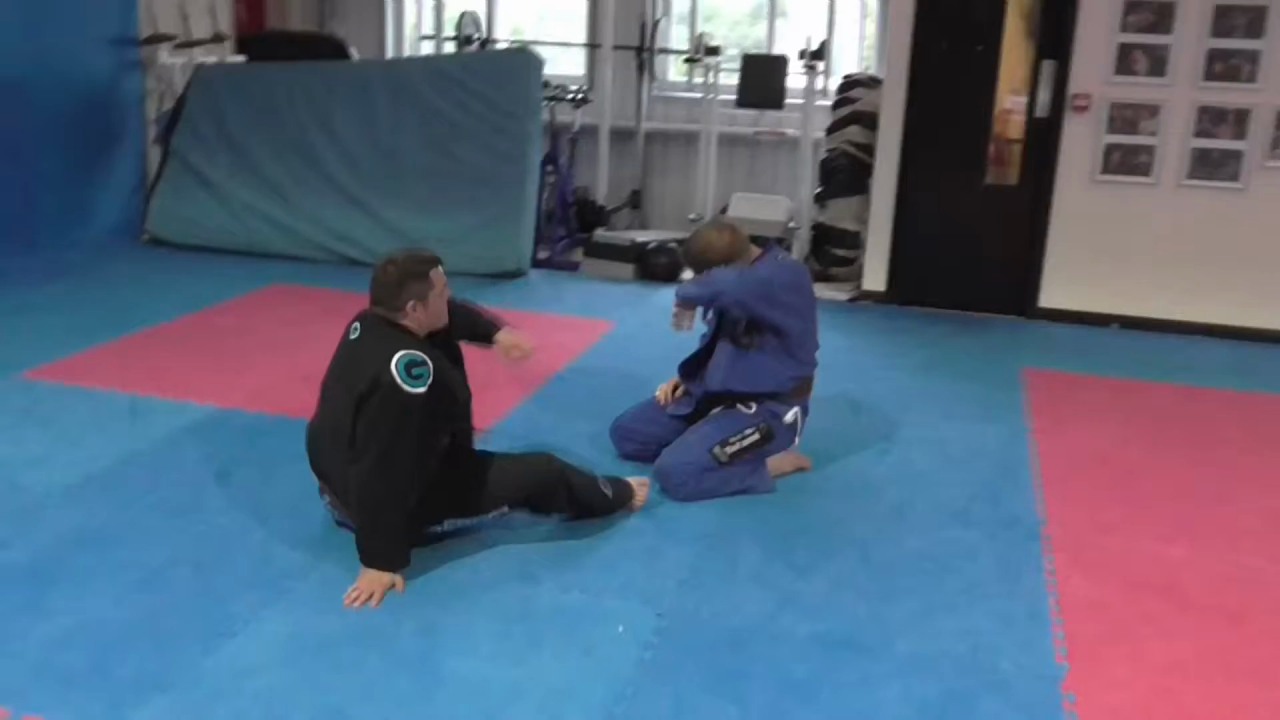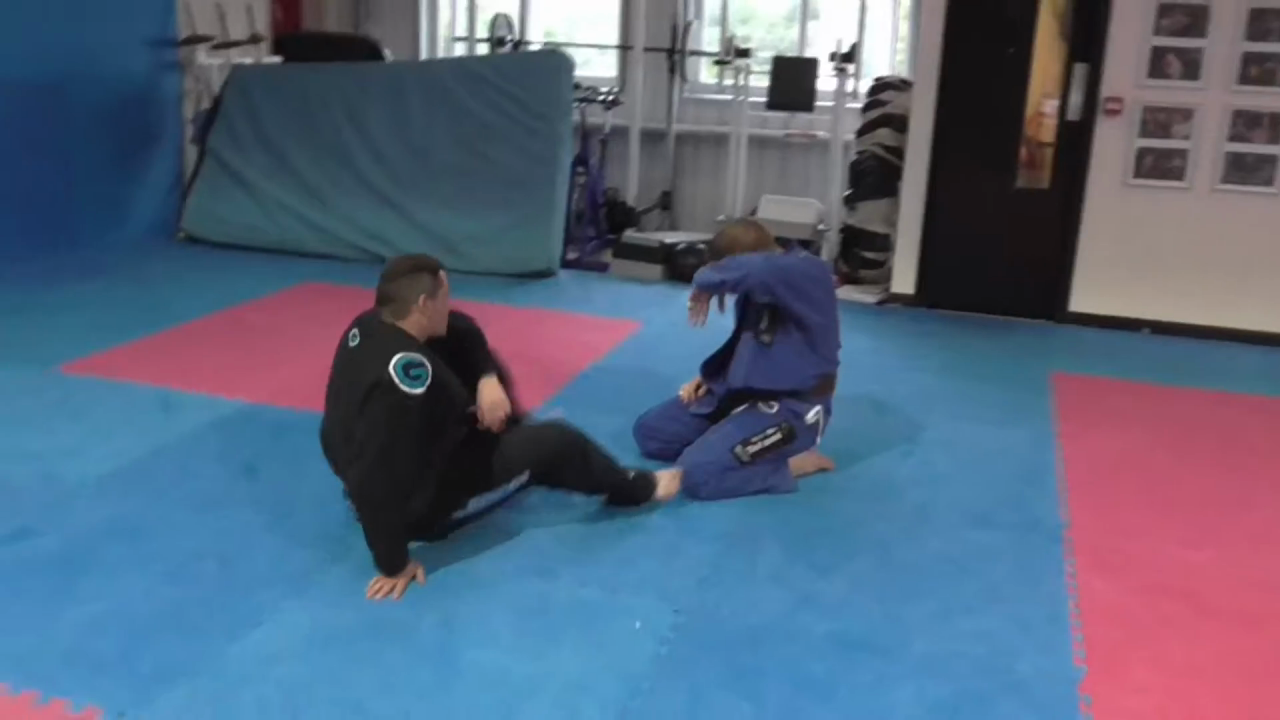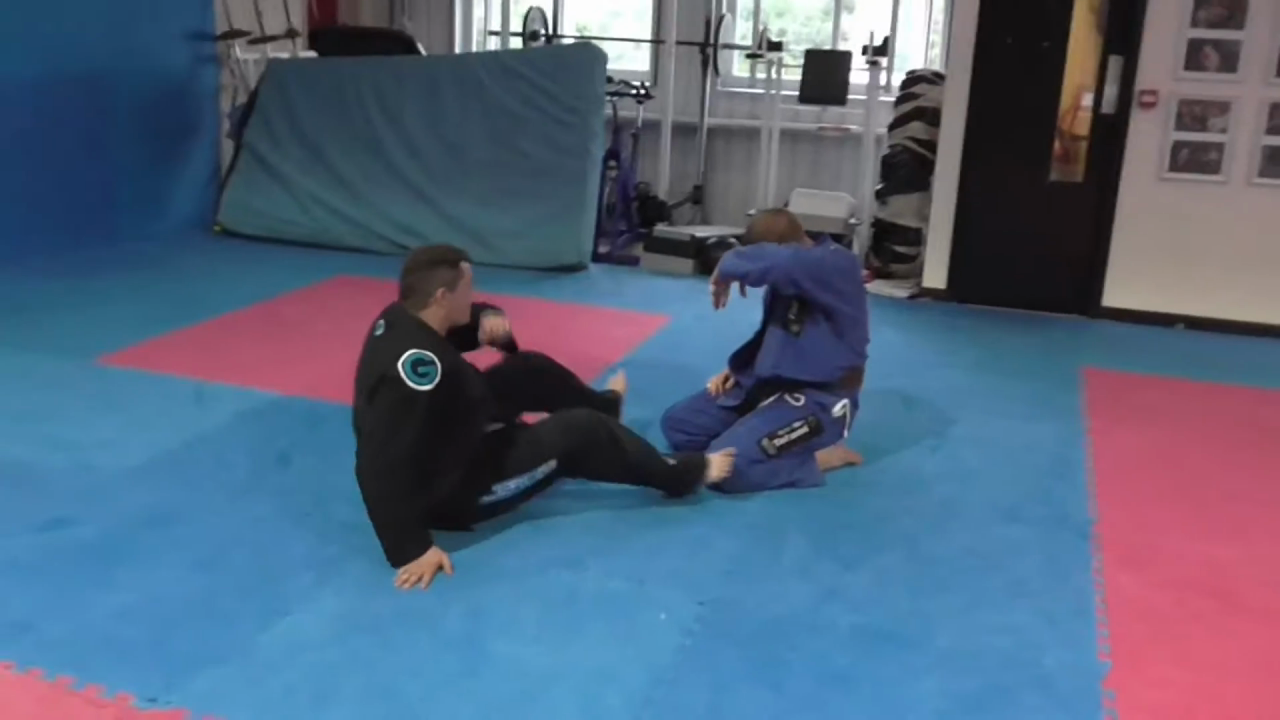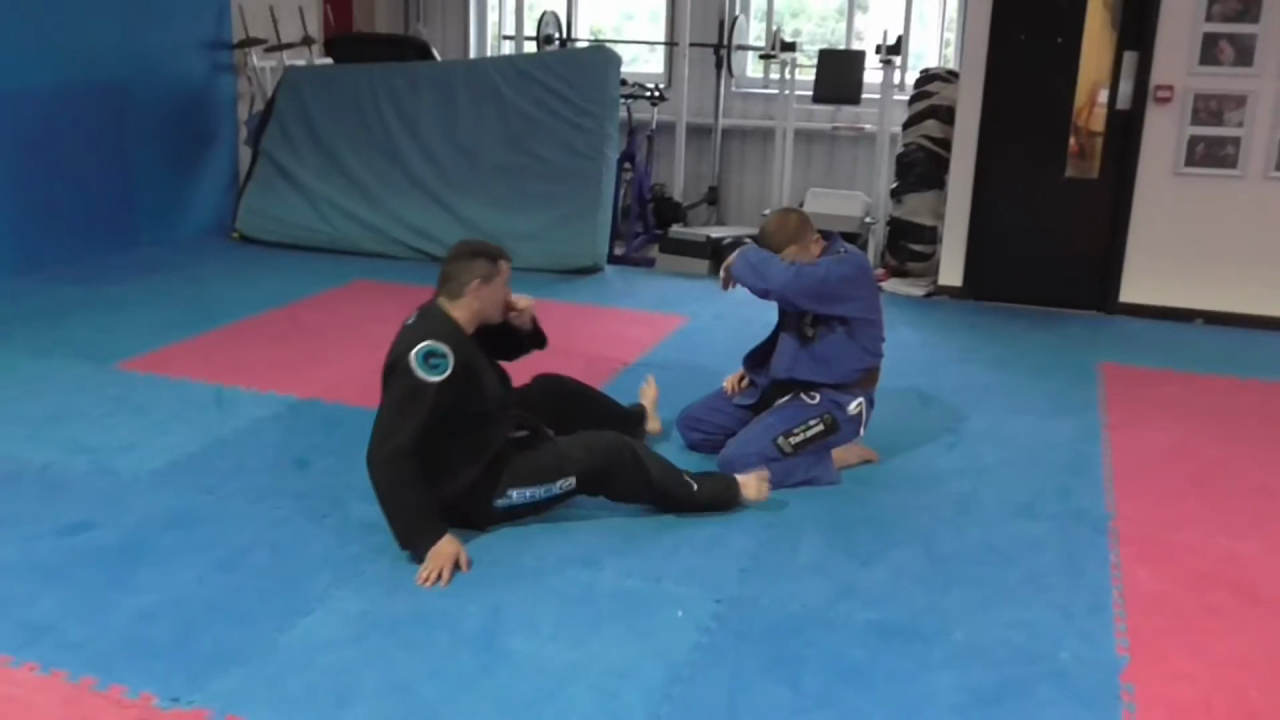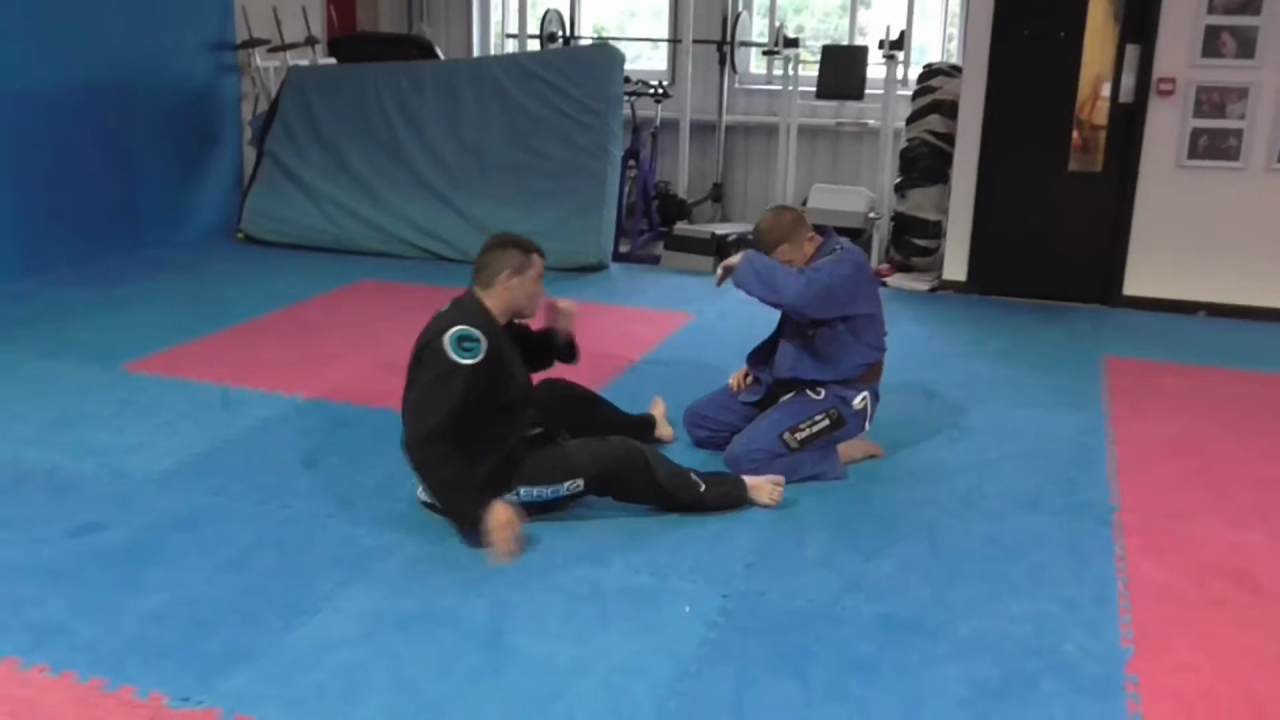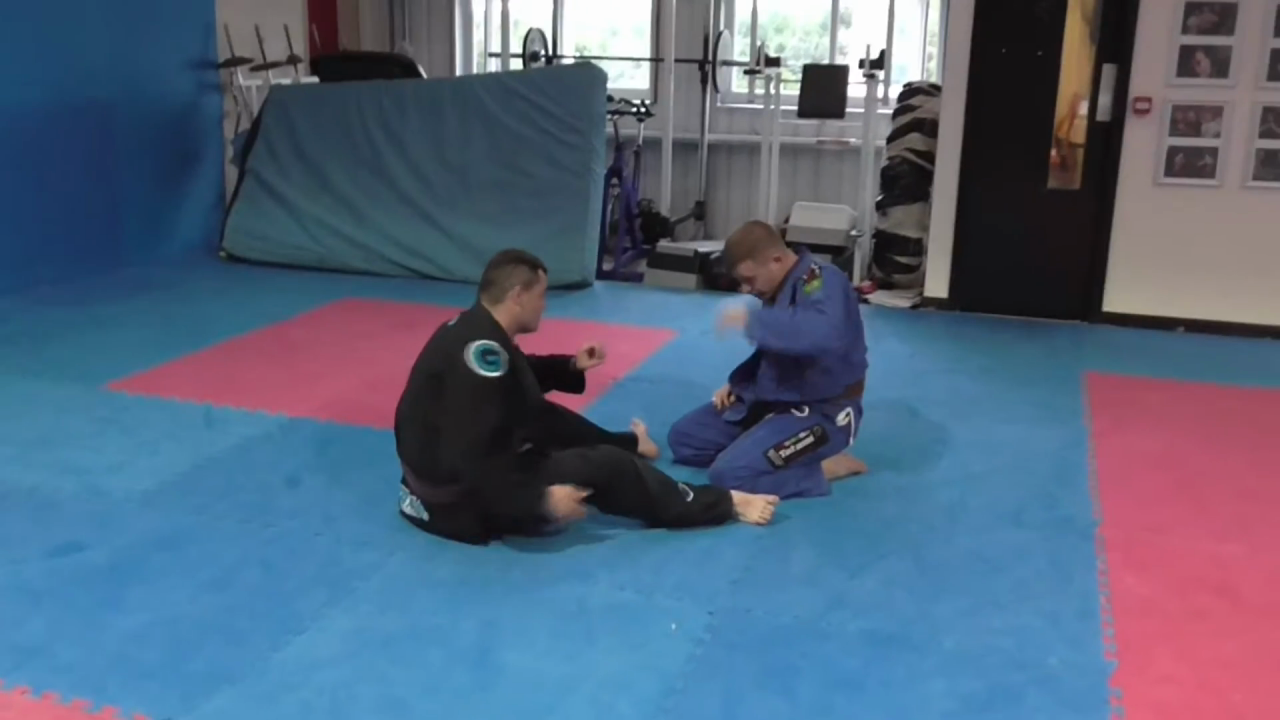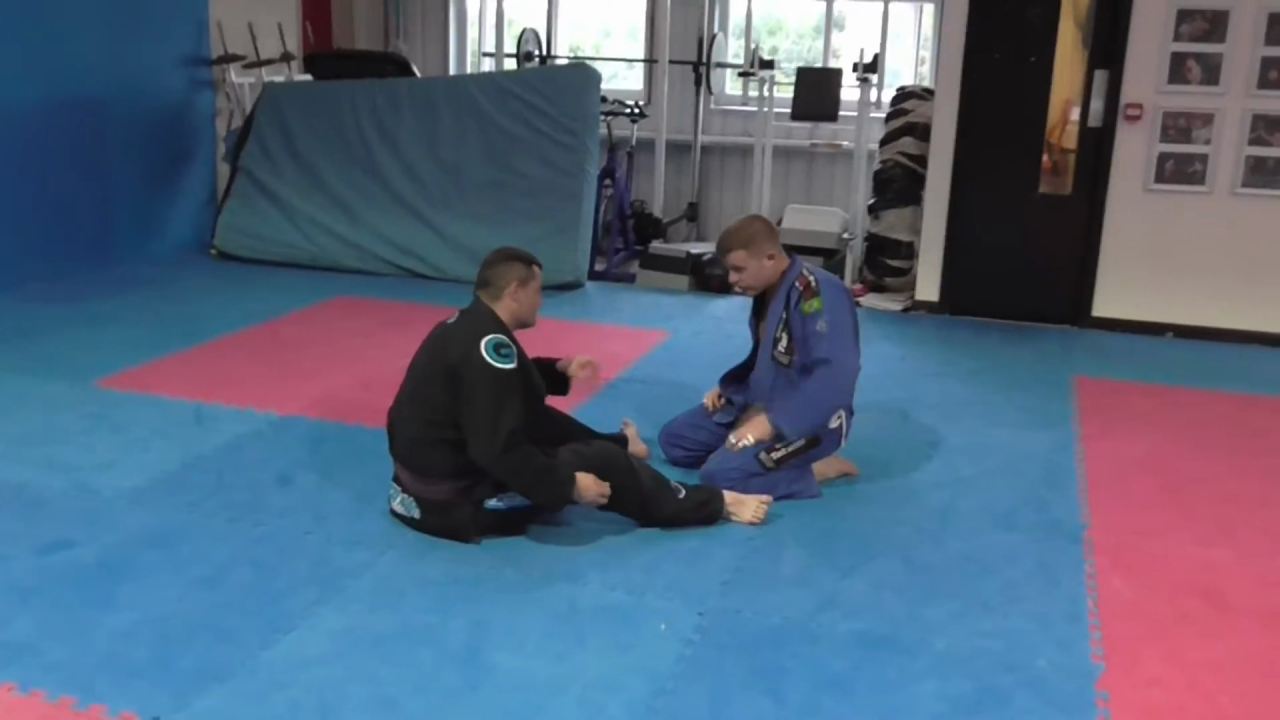
dt=0.2s
person 1, frame 1
left shoulder: (371, 320)
right shoulder: (407, 366)
left elbow: (454, 315)
right elbow: (378, 476)
left wrist: (498, 332)
right wrist: (381, 562)
right hip: (394, 505)
right knee: (539, 473)
left ankle: (459, 454)
right ankle: (617, 494)
person 1, frame 2
left shoulder: (370, 326)
right shoulder: (407, 370)
left elbow: (462, 331)
right elbow: (375, 479)
left wrist: (488, 378)
right wrist: (393, 562)
right hip: (420, 503)
left knee: (482, 369)
right knee: (553, 444)
left ankle: (513, 432)
right ankle: (636, 488)
person 1, frame 3
left shoulder: (401, 318)
right shoulder: (418, 363)
left elbow: (460, 334)
right elbow: (381, 469)
left wrist: (494, 327)
right wrist: (412, 548)
left hip: (444, 441)
right hip: (449, 488)
left knee: (526, 368)
right knee: (581, 433)
left ankle: (606, 404)
right ankle: (688, 473)
person 1, frame 4
left shoulder: (444, 316)
right shoulder: (431, 357)
left elbow: (503, 344)
right elbow: (390, 459)
left wrist: (521, 325)
right wrist: (431, 537)
left hip: (470, 445)
right hip: (468, 486)
left knee: (549, 390)
right knee: (605, 454)
left ankle: (637, 418)
right ankle: (724, 489)
person 1, frame 5
left shoulder: (475, 313)
right shoulder: (467, 340)
left elbow: (519, 359)
right elbow: (424, 440)
left wrist: (557, 335)
right wrist: (481, 508)
left hip: (485, 449)
right hip: (477, 481)
left knee: (558, 394)
right knee: (616, 460)
left ankle: (645, 427)
right ankle: (734, 491)
person 1, frame 6
left shoulder: (469, 325)
right shoulder: (484, 352)
left elbow: (512, 376)
right elbow: (469, 456)
left wrist: (572, 366)
right wrist: (541, 497)
left hip: (435, 476)
right hip: (459, 501)
left knee: (542, 417)
right knee: (605, 468)
left ankle: (629, 443)
right ankle: (723, 504)
person 1, frame 7
left shoulder: (465, 325)
right shoulder: (491, 346)
right elbow: (499, 452)
left wrist: (558, 370)
right wrist: (569, 485)
left hip: (429, 471)
right hip: (456, 500)
left knee: (536, 420)
right knee: (599, 463)
left ankle: (619, 445)
right ankle: (714, 505)
person 2, frame 1
left shoulder: (787, 277)
right shoulder: (738, 275)
left elbow: (732, 285)
left wrist: (688, 294)
right wrist: (687, 375)
left hip: (767, 409)
left knee: (675, 472)
right knee: (626, 432)
left ankle: (772, 463)
right ankle: (737, 450)
person 2, frame 2
left shoulder: (810, 274)
right shoulder: (758, 284)
left elbow: (758, 269)
left wrist: (706, 281)
right wrist: (710, 375)
left hip: (790, 408)
right hip: (741, 392)
left knee: (696, 473)
right knee: (650, 431)
left ankle: (794, 463)
right ankle: (756, 449)
person 2, frame 3
left shoulder: (838, 266)
right shoulder: (787, 277)
left elbow: (780, 262)
left wrist: (730, 263)
right wrist: (738, 368)
left hip: (818, 401)
right hip: (770, 384)
right knee: (677, 424)
left ankle: (820, 456)
right ankle: (783, 444)
person 2, frame 4
left shoulder: (849, 268)
right shoulder: (800, 264)
left elbow: (785, 282)
left wrist: (743, 257)
right wrist: (753, 367)
left hip: (834, 400)
right hip: (786, 384)
left knee: (739, 460)
right knee: (693, 423)
left ankle: (837, 454)
right ankle: (799, 442)
person 2, frame 5
left shoulder: (845, 263)
right shoulder: (798, 265)
left elbow: (798, 293)
left wrist: (747, 262)
right wrist: (756, 364)
left hip: (837, 394)
right hip: (791, 381)
left knee: (744, 457)
right knee: (699, 420)
left ankle: (844, 450)
right ankle: (803, 437)
person 2, frame 6
left shoulder: (824, 282)
right shoulder: (781, 285)
left elbow: (824, 334)
left wrist: (753, 320)
right wrist: (741, 382)
left hip: (820, 413)
right hip: (774, 399)
left knee: (730, 474)
right knee: (682, 438)
left ankle: (827, 466)
right ankle: (793, 455)
person 2, frame 7
left shoulder: (820, 293)
right shoulder: (767, 291)
left elbow: (837, 375)
left wrist: (776, 420)
right wrist: (729, 386)
left hip: (806, 419)
right hip: (761, 404)
left knee: (720, 475)
right knee: (674, 439)
left ankle: (818, 468)
right ankle: (781, 456)
